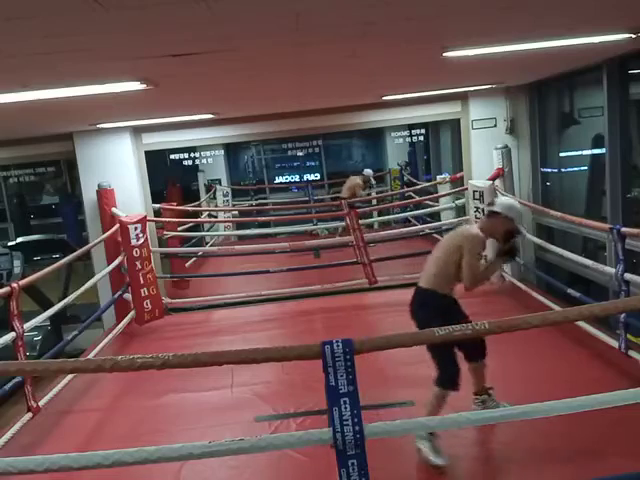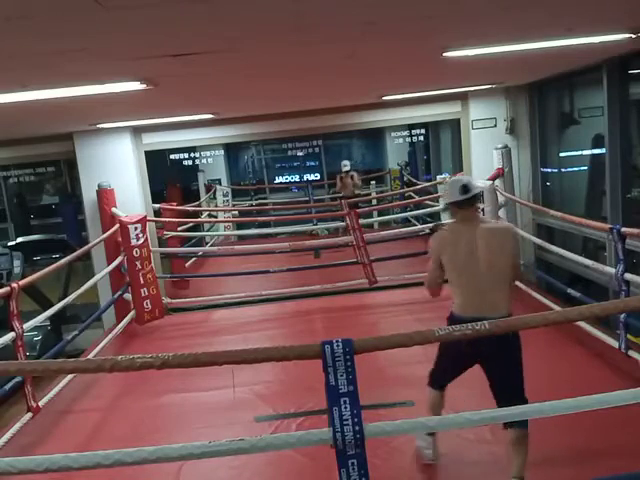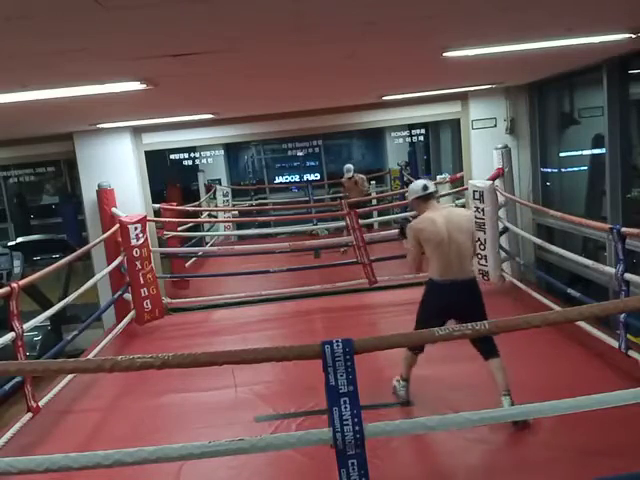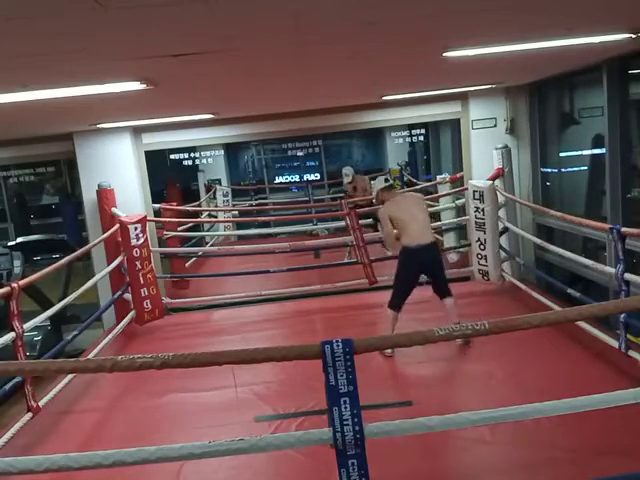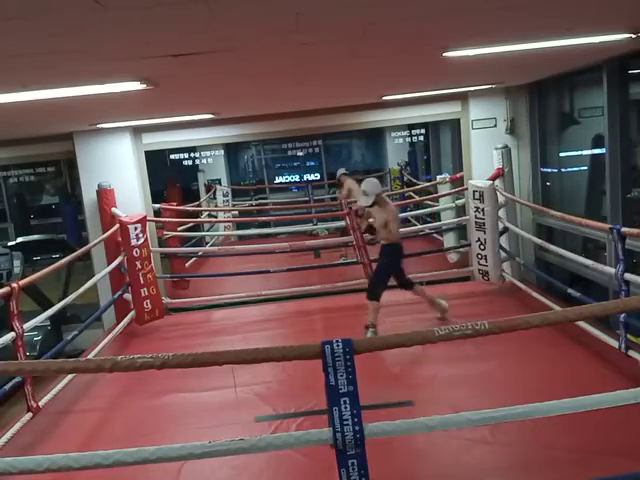
dt=1s
person 1, frame 1
left shoulder: (471, 233)
right shoulder: (476, 238)
left elbow: (467, 274)
right elbow: (470, 282)
left wrist: (494, 261)
right wrist: (498, 261)
left hip: (442, 301)
right hip: (428, 303)
left knee: (475, 345)
right knee: (449, 372)
left ankle: (481, 396)
right ankle: (427, 436)
person 1, frame 2
left shoulder: (441, 240)
right shoulder: (508, 233)
left elbow: (433, 289)
right elbow: (515, 277)
left hip: (461, 327)
right hip: (501, 329)
left knee: (438, 378)
right knee: (513, 404)
left ankle: (428, 441)
person 1, frame 3
left shoulder: (416, 227)
right shoulder: (466, 215)
left elbow: (416, 268)
left wrist: (410, 244)
left hip: (438, 291)
right hip: (468, 288)
right knee: (488, 346)
left ankle: (403, 384)
right ankle: (507, 401)
person 1, frame 4
left shoulder: (385, 209)
right shoulder: (418, 198)
left elbow: (389, 241)
left hip: (411, 254)
right hip: (431, 249)
left knee: (396, 300)
right knee: (443, 291)
person 1, frame 5
left shoulder: (389, 209)
right shoulder: (372, 203)
left elbow: (394, 237)
right elbow: (364, 225)
left wrist: (376, 229)
right wrist: (363, 218)
left hip: (392, 250)
right hip: (387, 249)
left knee: (374, 287)
right knee: (404, 282)
left ankle: (371, 330)
right ankle: (438, 304)
